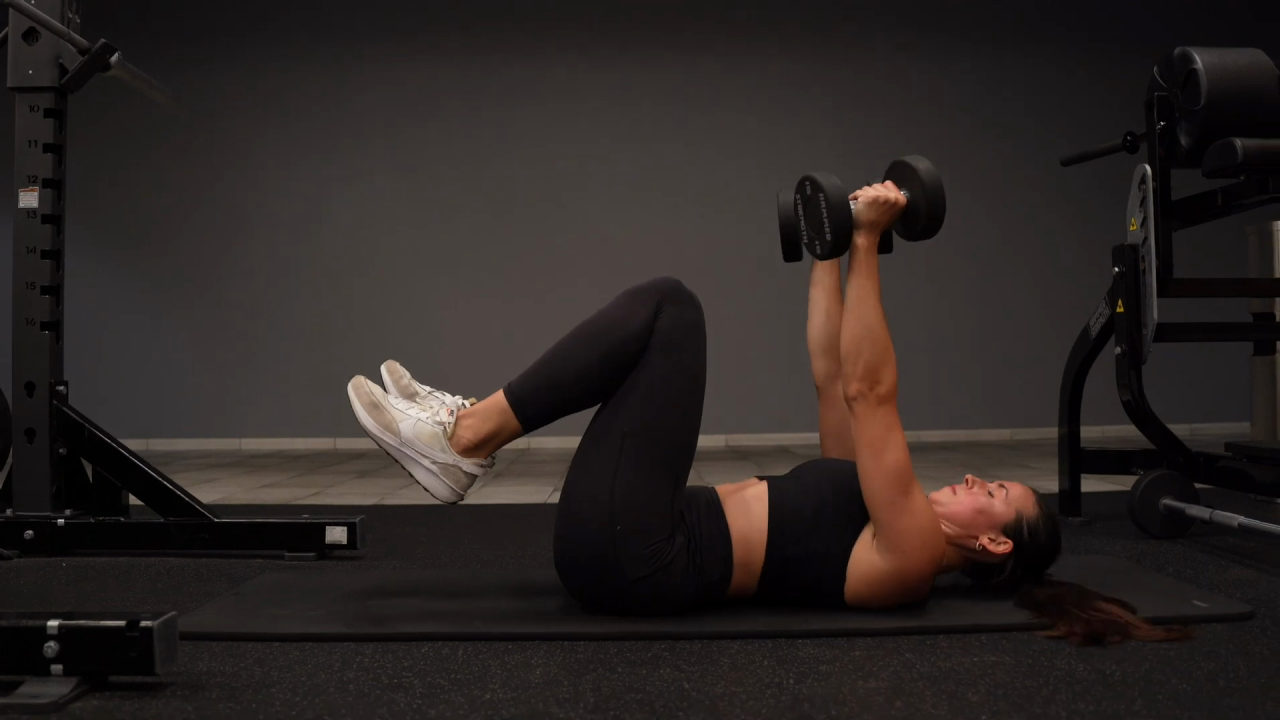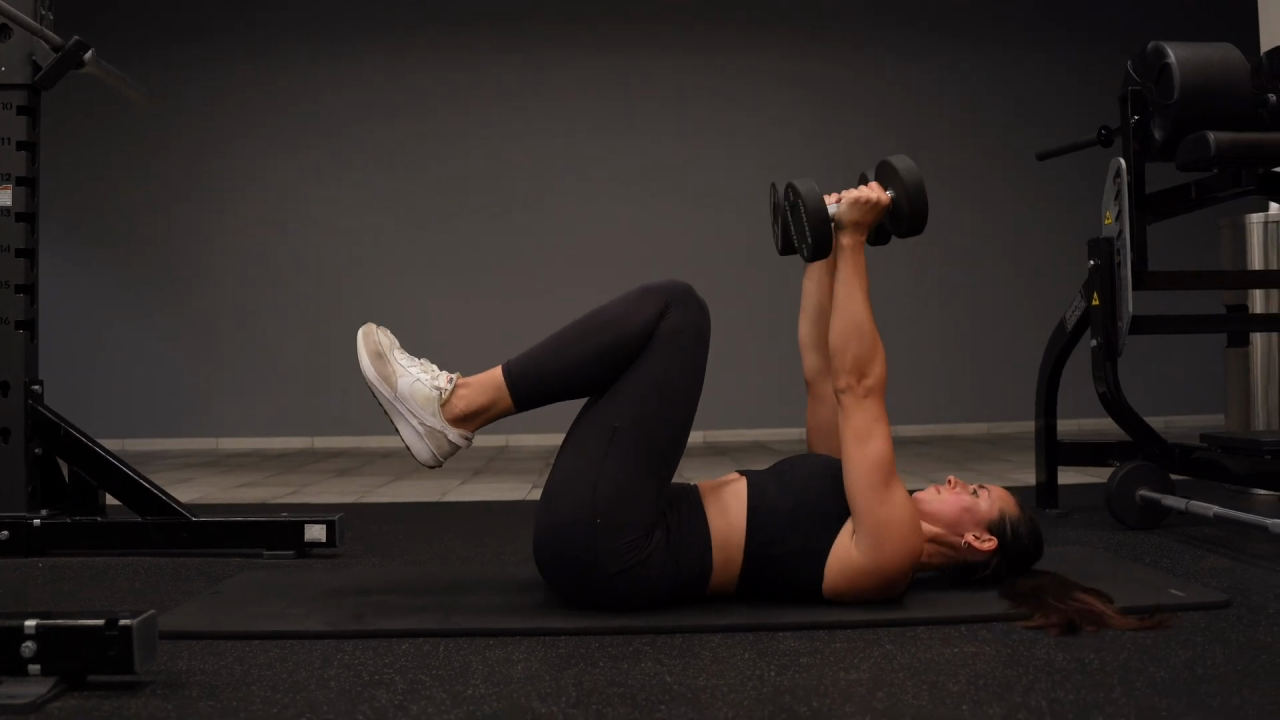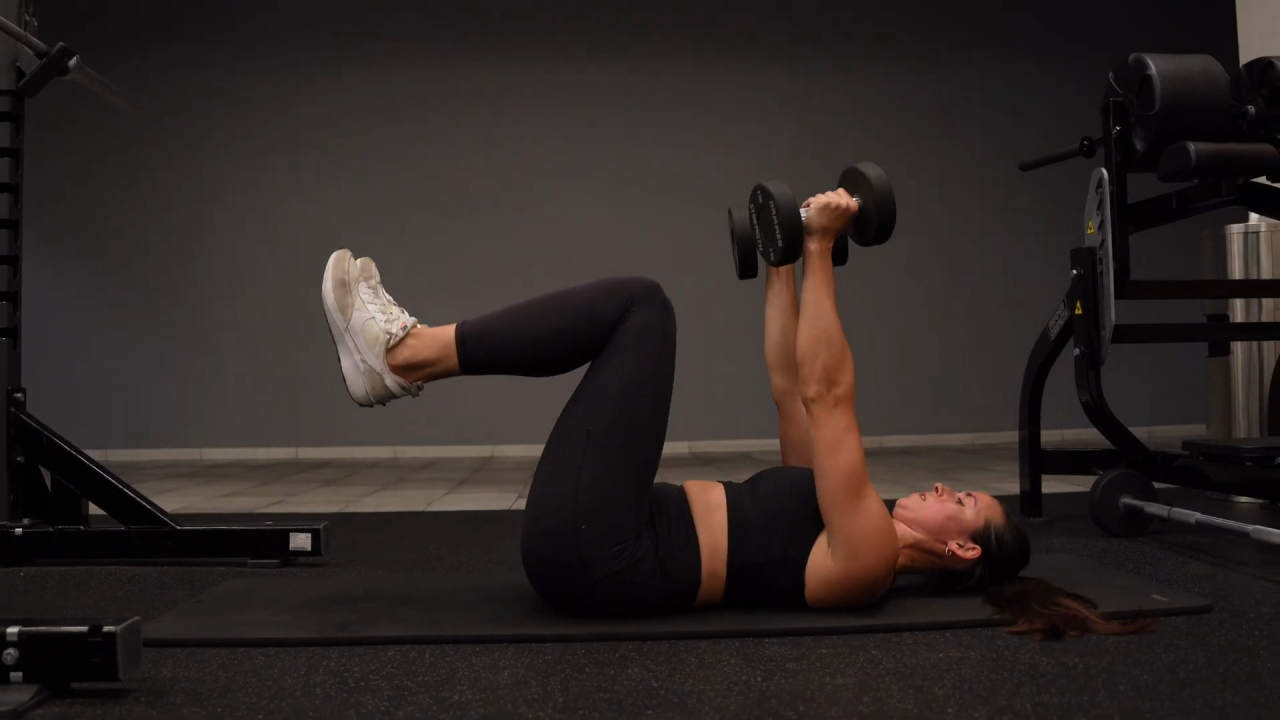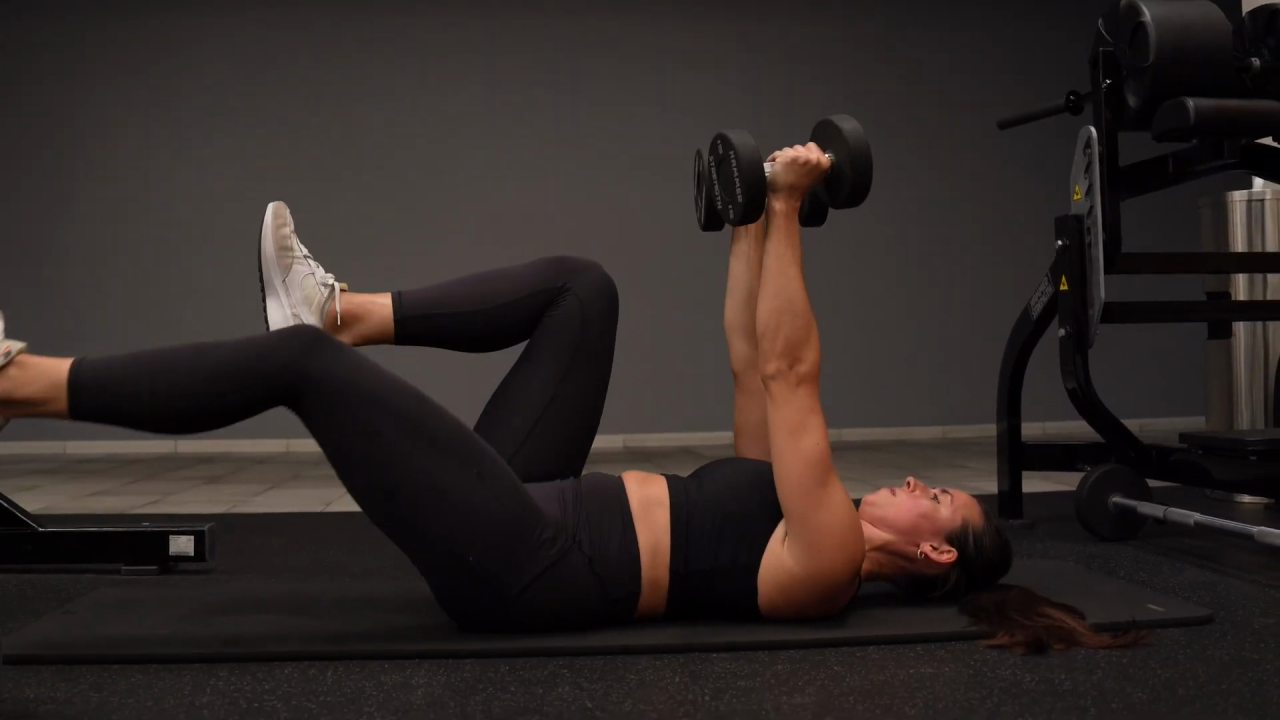
dt=1s
person 1, frame 1
left shoulder: (912, 555)
right shoulder: (881, 516)
left elbow: (869, 394)
right elbow: (830, 377)
left wrist: (866, 243)
right wrist: (828, 252)
left hip: (630, 558)
right hip: (630, 546)
left knee: (666, 308)
right knee: (658, 324)
left ankle: (468, 439)
right ankle: (469, 428)
person 1, frame 2
left shoulder: (890, 548)
right shoulder: (862, 519)
left elbow: (860, 389)
right elbow: (823, 380)
left wrist: (854, 240)
right wrist: (821, 252)
left hip: (604, 548)
right hip: (603, 541)
left knee: (674, 308)
right knee: (664, 320)
left ankle: (458, 410)
right ankle: (458, 402)
person 1, frame 3
left shoulder: (868, 559)
right shoulder: (839, 526)
left elbow: (826, 397)
right elbow: (789, 387)
left wrist: (820, 249)
right wrist: (781, 263)
left hip: (593, 557)
right hip: (595, 544)
left knee: (639, 306)
right knee: (631, 317)
left ankle: (406, 353)
right ankle: (410, 358)
person 1, frame 4
left shoulder: (827, 559)
right shoulder: (797, 519)
left elbow: (791, 373)
right elbow: (749, 358)
left wrist: (787, 210)
right wrist: (750, 219)
left hip: (516, 565)
right hip: (530, 518)
left knee: (304, 361)
right knee: (581, 286)
right ankle: (341, 311)
